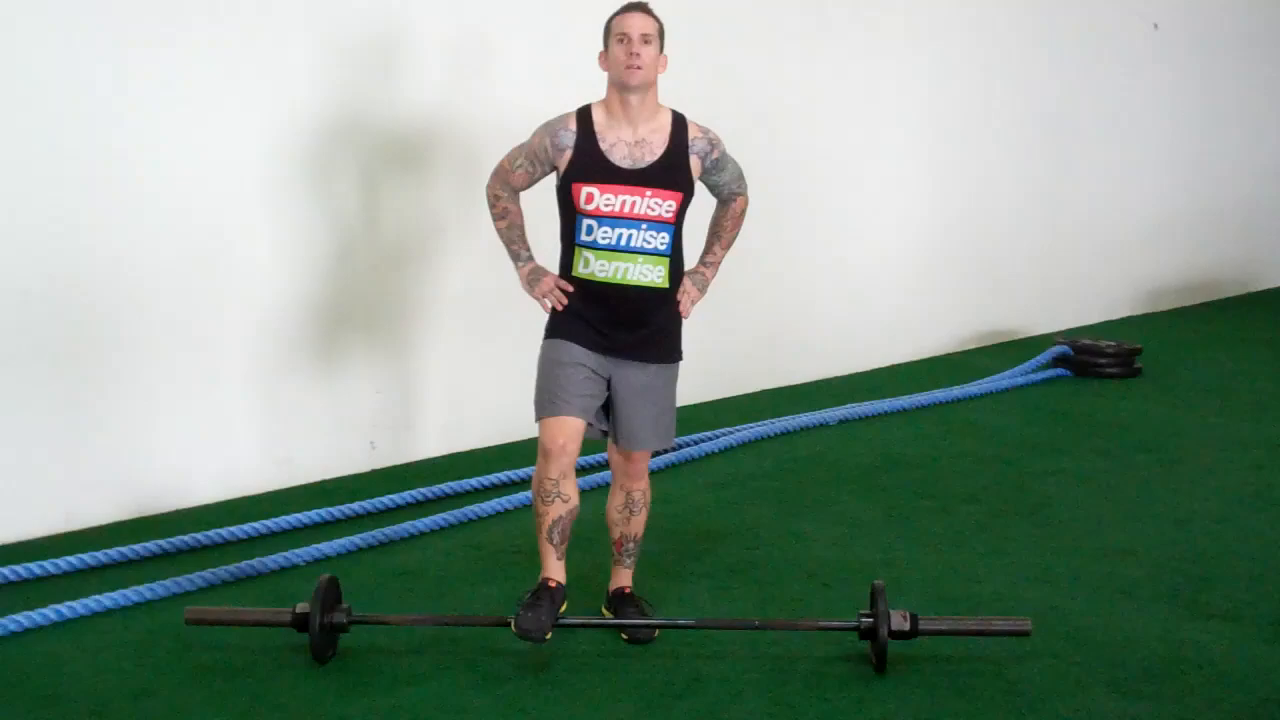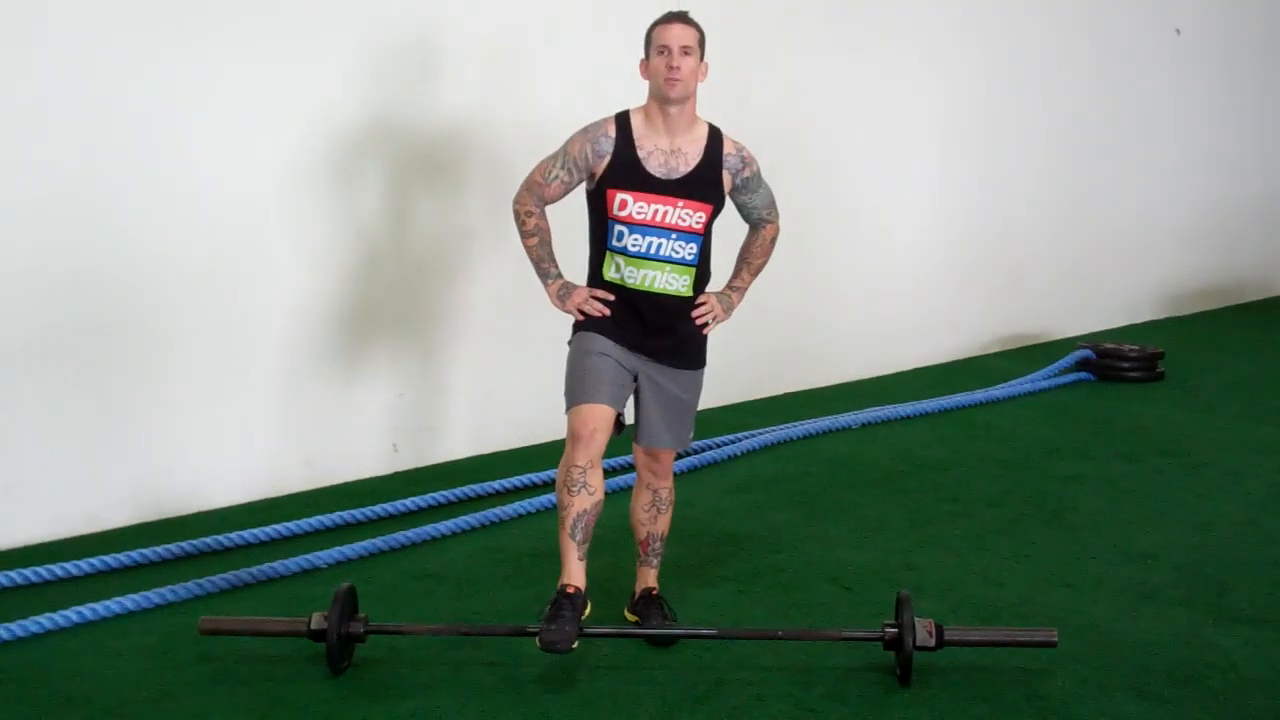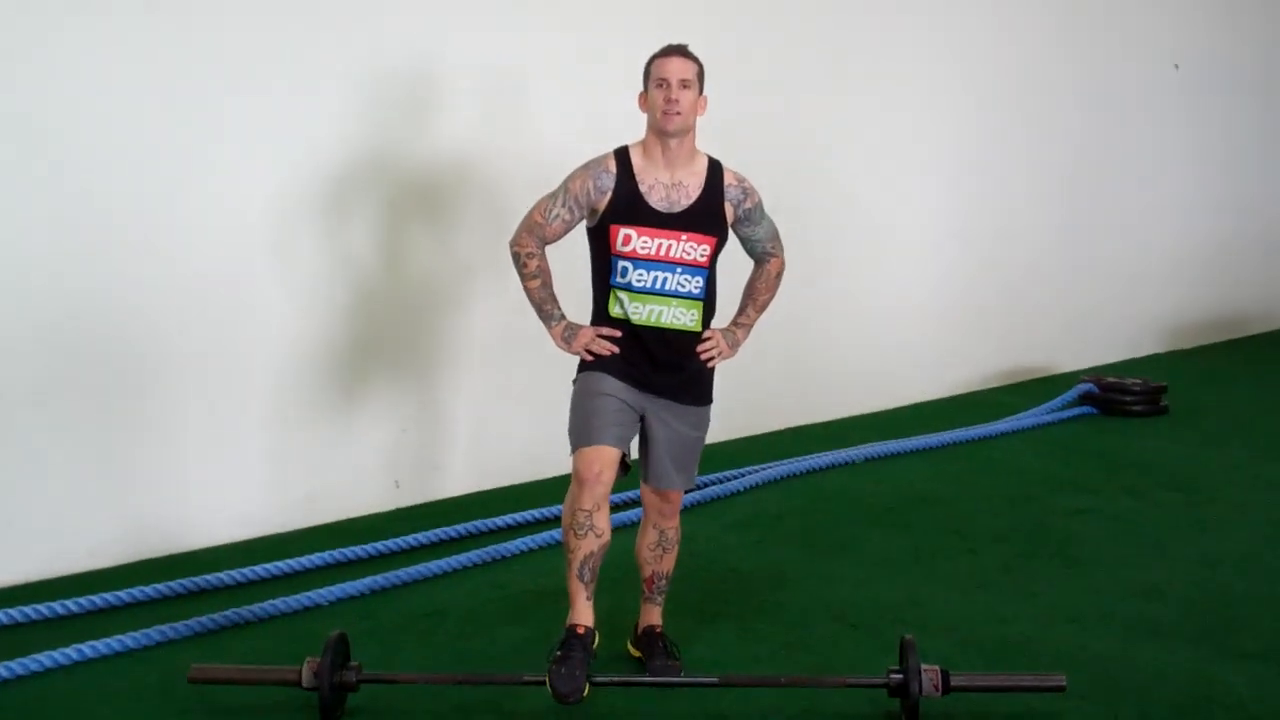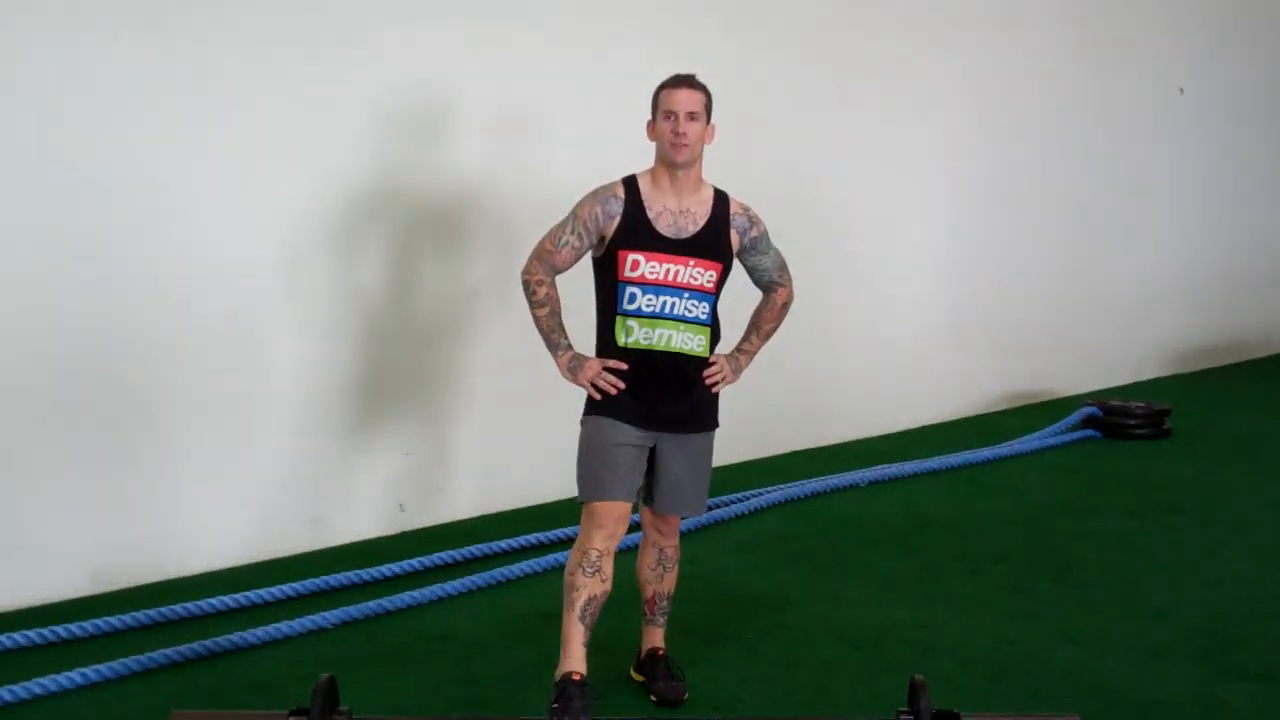
dt=0.7s
person 1, frame 1
left shoulder: (696, 141)
right shoulder: (564, 134)
left elbow: (735, 196)
right elbow: (501, 186)
left wrist: (705, 270)
right wrist: (527, 268)
left hip: (652, 336)
right hip: (576, 329)
left knee: (633, 463)
right knee: (557, 448)
left ankle: (622, 588)
right ankle: (550, 581)
person 1, frame 2
left shoulder: (729, 156)
right shoulder: (601, 140)
left elbow: (767, 222)
right elbow: (527, 200)
left wrist: (732, 295)
right wrist: (554, 284)
left hip: (678, 338)
right hip: (605, 324)
left knee: (657, 463)
right knee: (586, 435)
left ankle: (645, 591)
right ankle: (571, 589)
person 1, frame 3
left shoulder: (731, 189)
right shoulder: (603, 175)
left elbow: (771, 257)
right elbow: (526, 241)
left wrist: (738, 330)
right wrist: (559, 326)
left hip: (685, 375)
right hip: (611, 363)
left knee: (664, 501)
right knee: (592, 478)
left ankle: (650, 627)
right ankle: (579, 628)
person 1, frame 4
left shoulder: (736, 220)
right shoulder: (610, 204)
left elbow: (780, 287)
right elbow: (537, 270)
left wrist: (740, 358)
right wrist: (565, 357)
left hip: (690, 405)
right hip: (618, 400)
left knee: (664, 526)
right knee: (603, 527)
left ankle: (652, 651)
